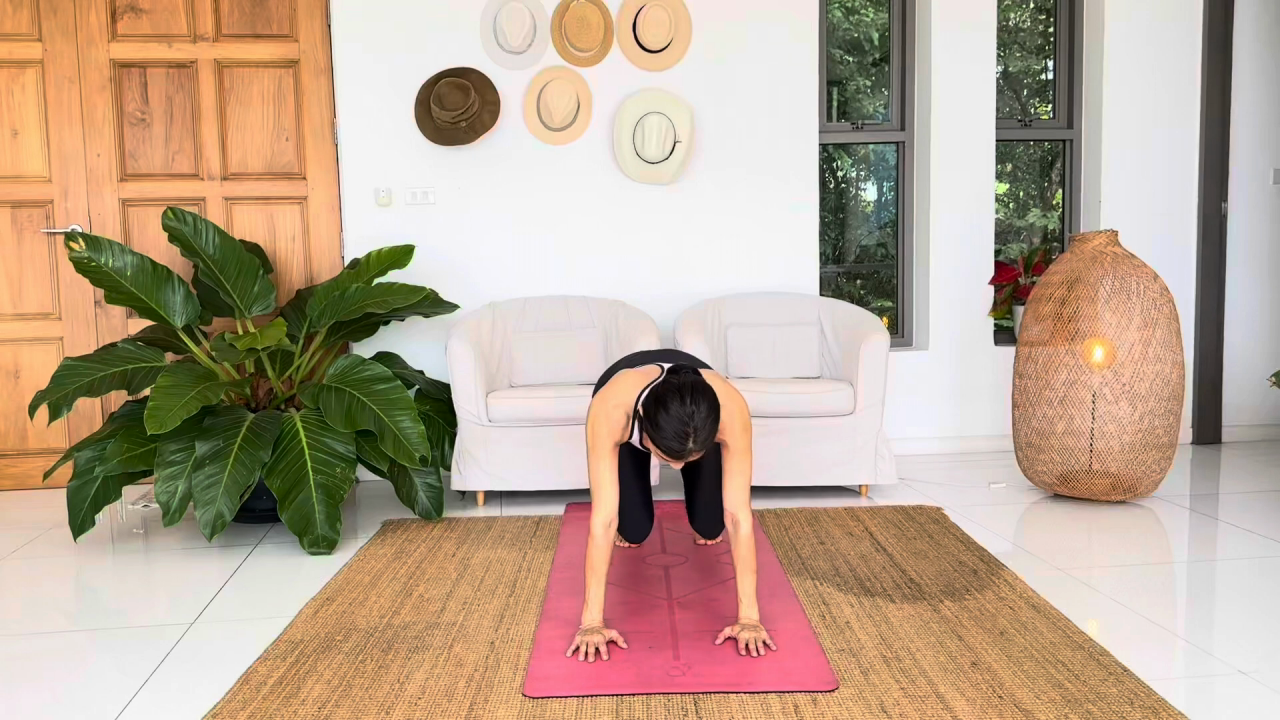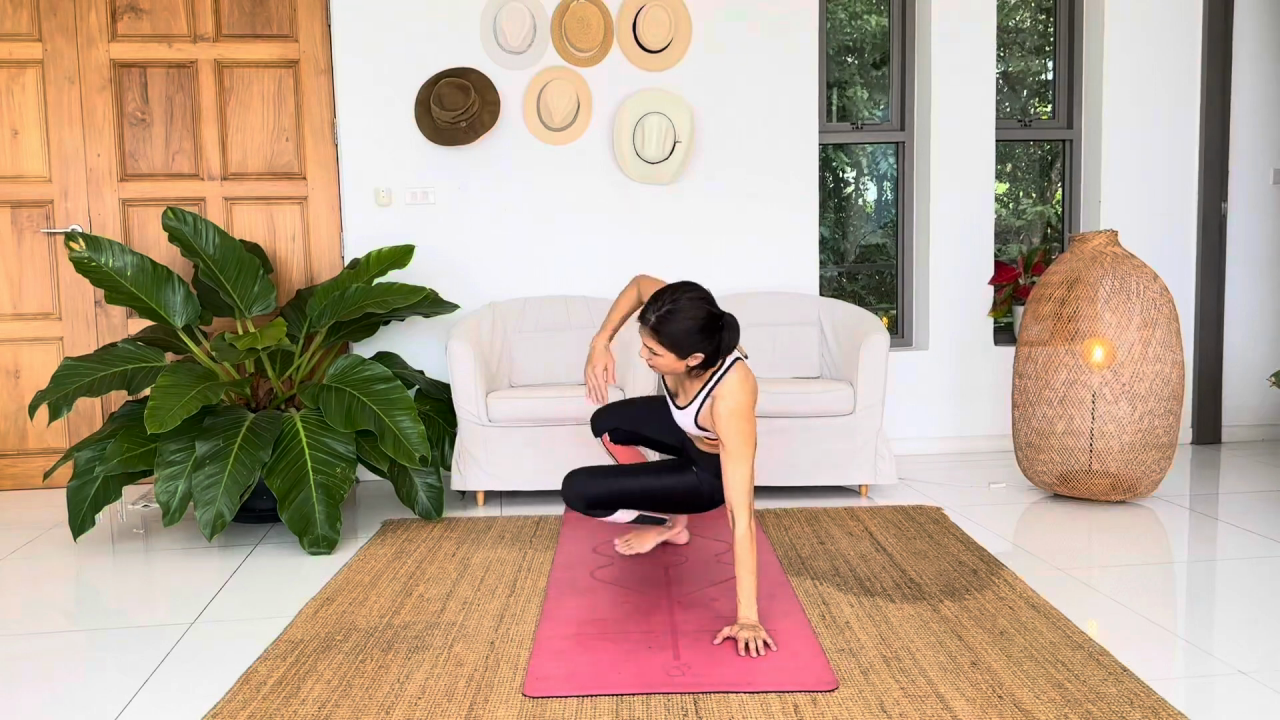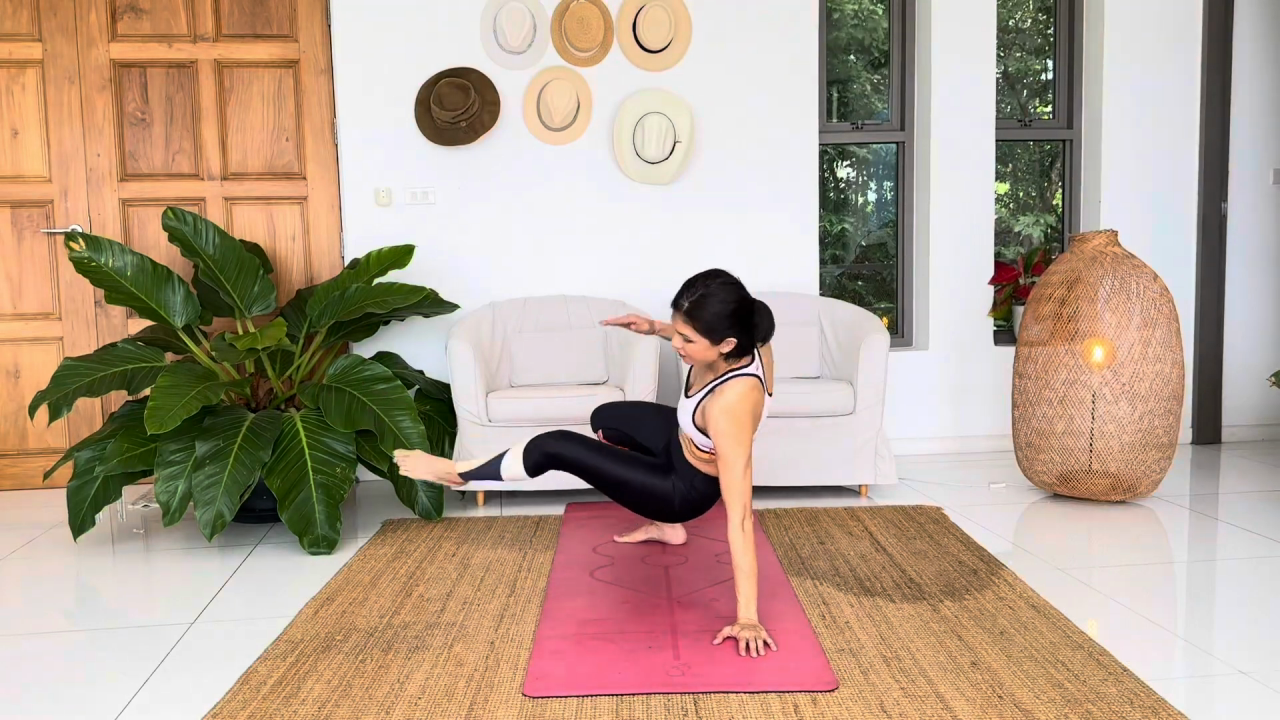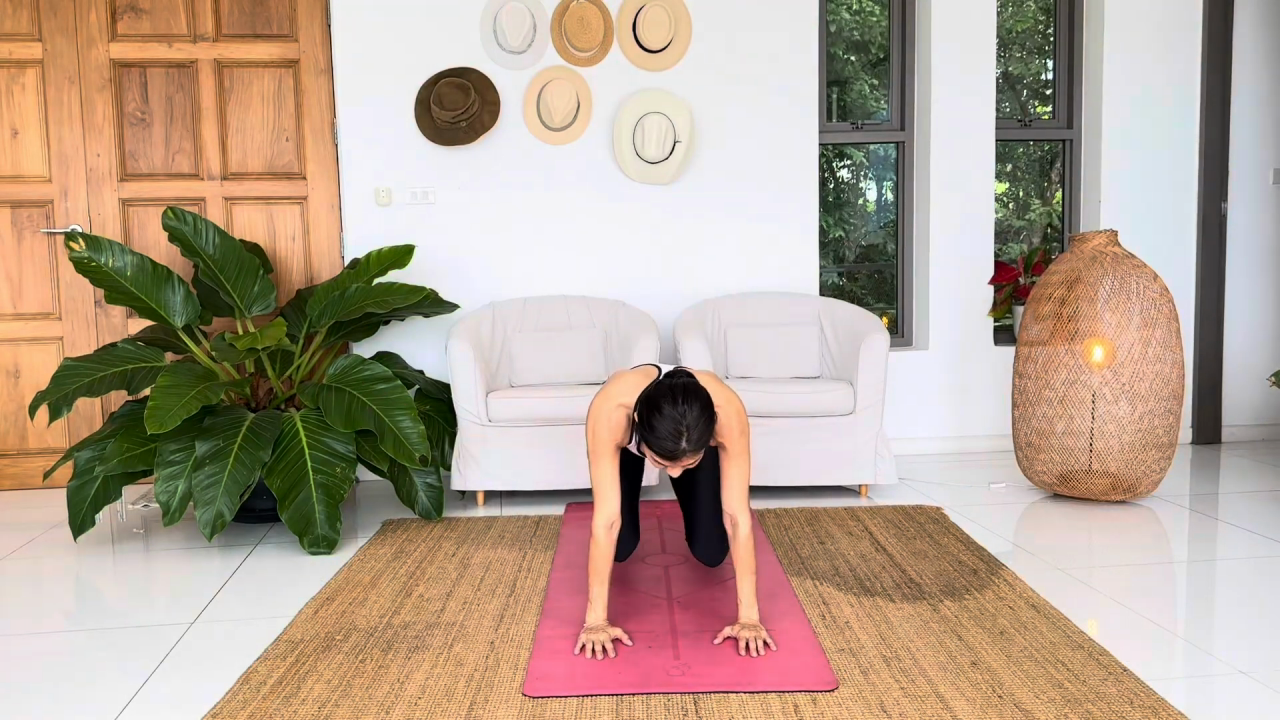
dt=1s
person 1, frame 1
left shoulder: (730, 408)
right shoulder: (611, 408)
left elbow: (739, 515)
right elbow: (602, 519)
left wrist: (749, 617)
right wrist: (592, 620)
left hip: (699, 399)
left knee: (710, 525)
right knee: (634, 530)
right ankle: (630, 515)
person 1, frame 2
left shoulder: (730, 400)
right shoulder: (664, 325)
left elbow: (740, 515)
right elbow: (640, 283)
left wrist: (747, 617)
right wrist: (600, 342)
left hip: (713, 467)
right hip: (688, 429)
left knee: (576, 490)
right knee: (606, 424)
left ankle: (662, 524)
right ankle: (671, 518)
person 1, frame 3
left shoulder: (729, 405)
right shoulder: (743, 344)
left elbow: (739, 518)
left wrist: (747, 617)
right wrist: (658, 328)
left hip: (686, 486)
right hip: (685, 442)
left knee: (552, 447)
right knee: (606, 418)
left ankle: (459, 473)
right ankle: (664, 525)
person 1, frame 4
left shoulder: (726, 411)
right shoulder: (611, 410)
left elbow: (738, 517)
right elbow: (606, 521)
left wrist: (749, 616)
right wrist: (595, 619)
left hip: (695, 435)
right hip: (629, 432)
left knee: (712, 553)
right knee: (620, 548)
